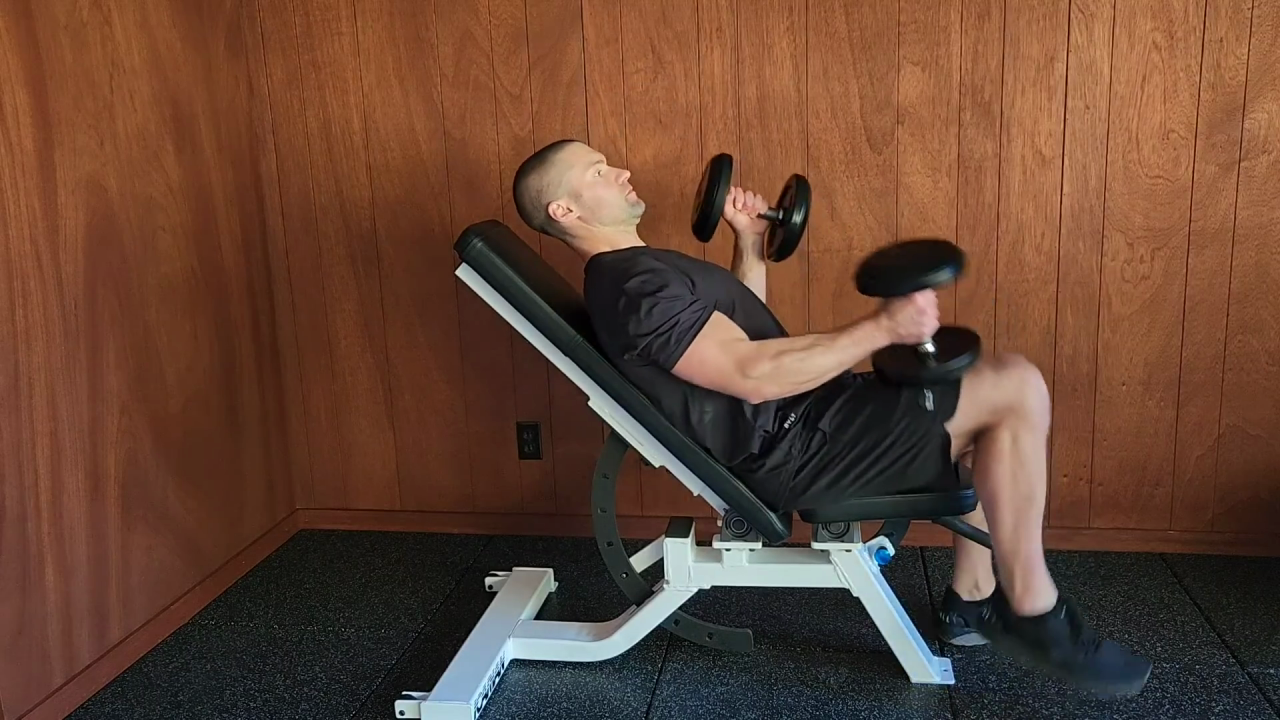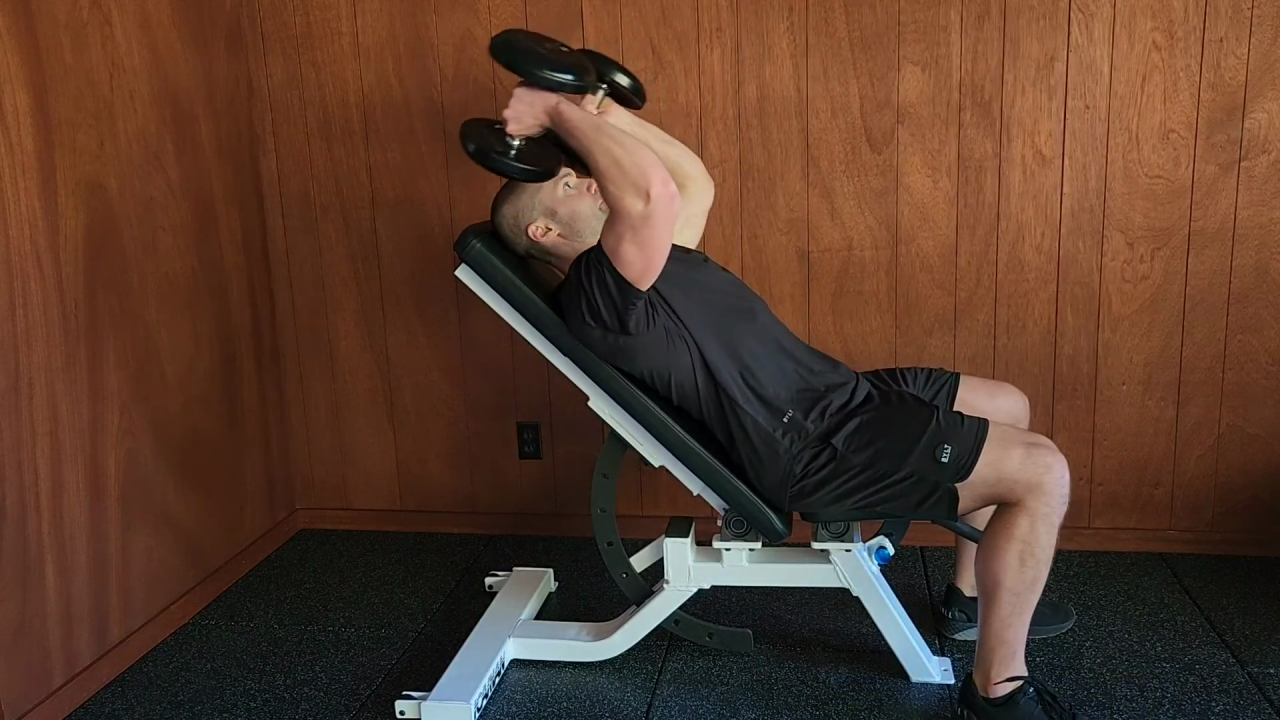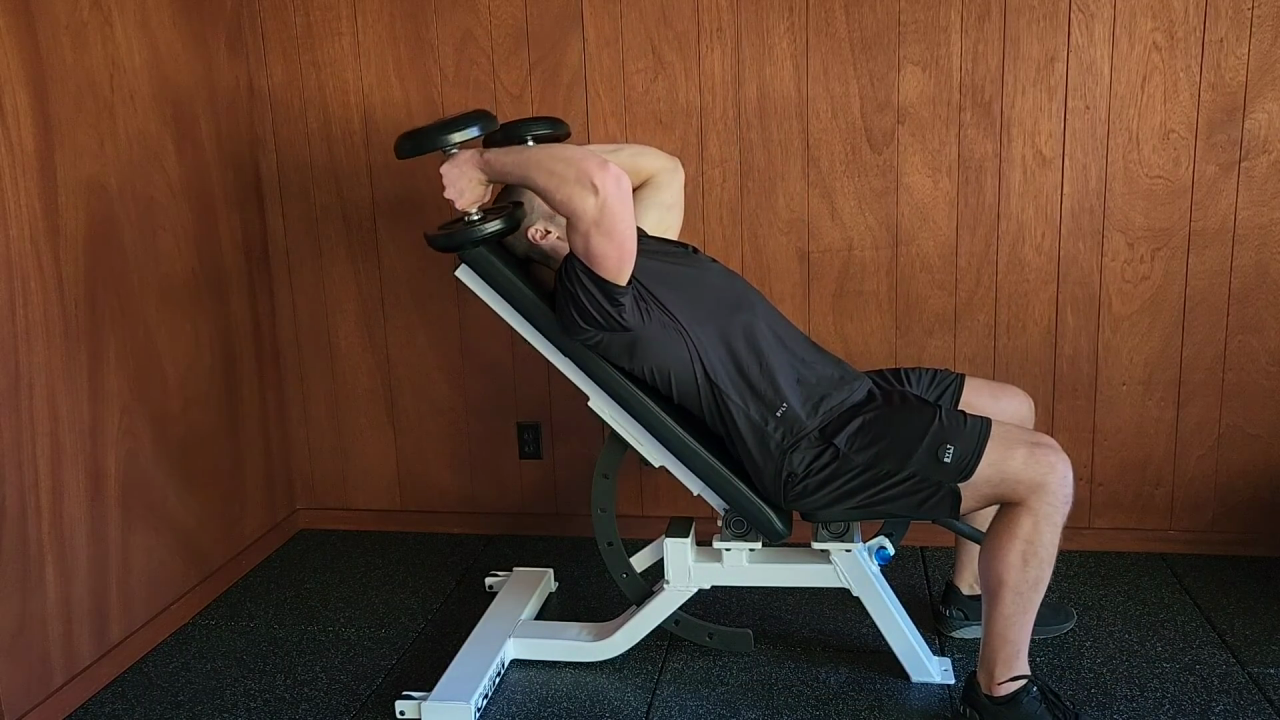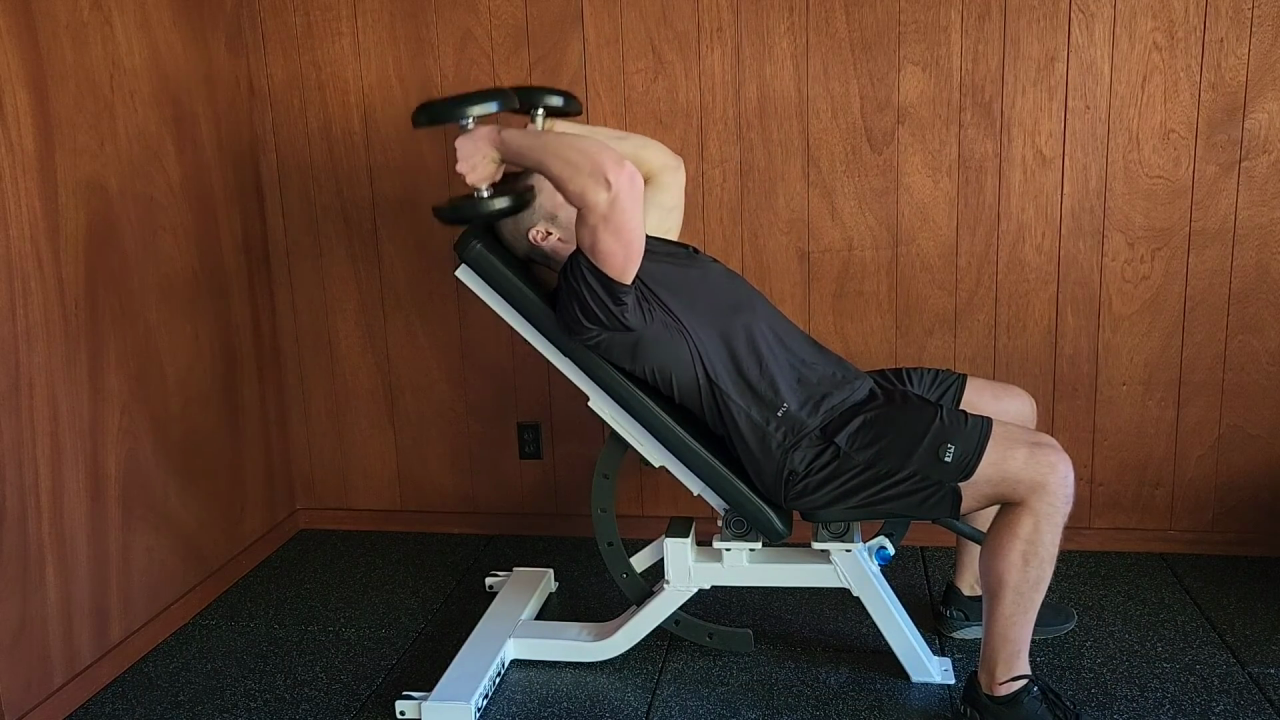
dt=1s
person 1, frame 1
left shoulder: (638, 271)
right shoulder: (631, 290)
right elbow: (755, 375)
left wrist: (749, 243)
right wrist: (884, 326)
left hip: (798, 418)
right hip: (791, 449)
left knee: (997, 398)
right knee: (1017, 391)
left ankle: (973, 598)
right ankle: (1032, 610)
person 1, frame 2
left shoulder: (630, 263)
right shoulder: (598, 290)
left elbow: (695, 186)
right elbow: (656, 192)
left wrist: (602, 114)
right wrist: (559, 111)
left hip: (827, 396)
right hip: (812, 446)
left knee: (1007, 406)
right knee: (1041, 472)
left ankle: (972, 595)
person 1, frame 3
left shoulder: (628, 249)
right shoulder: (592, 294)
left elbow: (664, 169)
right elbow: (601, 180)
left wrist: (534, 158)
right wrist: (491, 161)
left hip: (835, 394)
right hip: (815, 445)
left knee: (1012, 408)
right knee: (1044, 471)
left ankle: (970, 595)
person 1, frame 4
left shoulder: (624, 255)
right shoulder: (594, 294)
left elbow: (664, 166)
right elbow: (616, 176)
left wrist: (559, 133)
right wrist: (501, 141)
left hip: (836, 394)
right hip: (816, 445)
left knee: (1015, 409)
right knee: (1044, 473)
left ankle: (972, 595)
